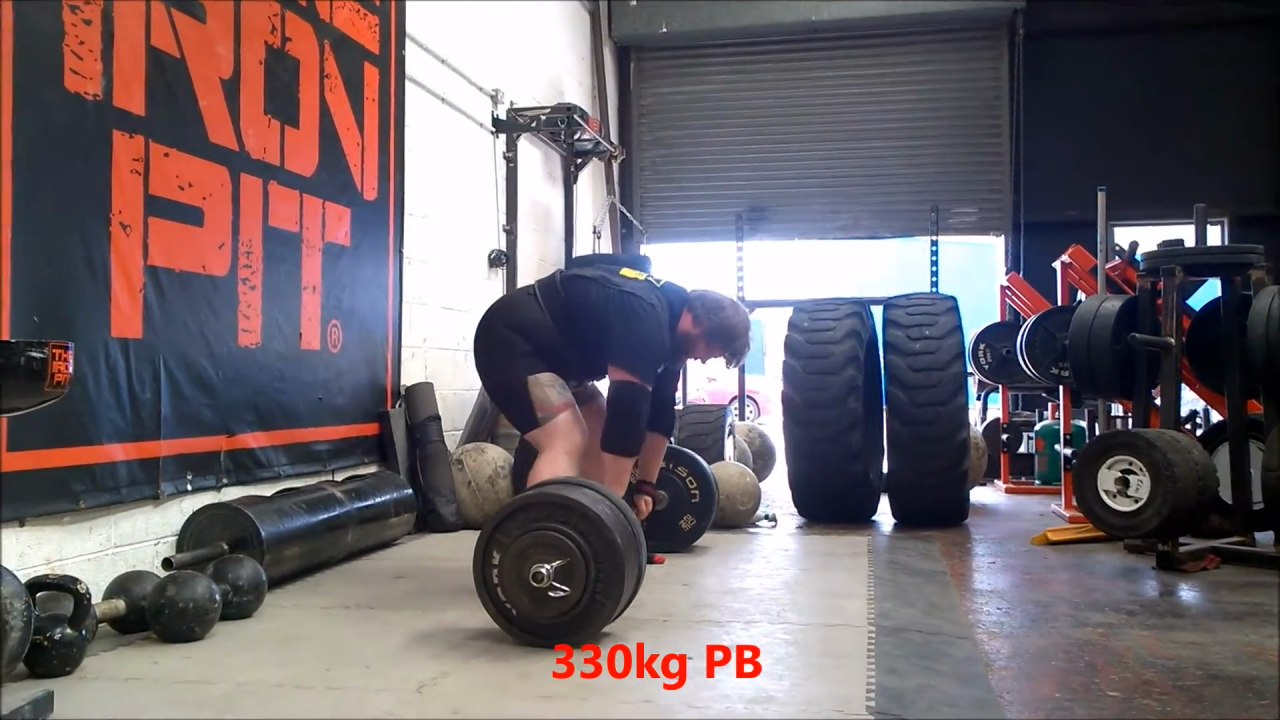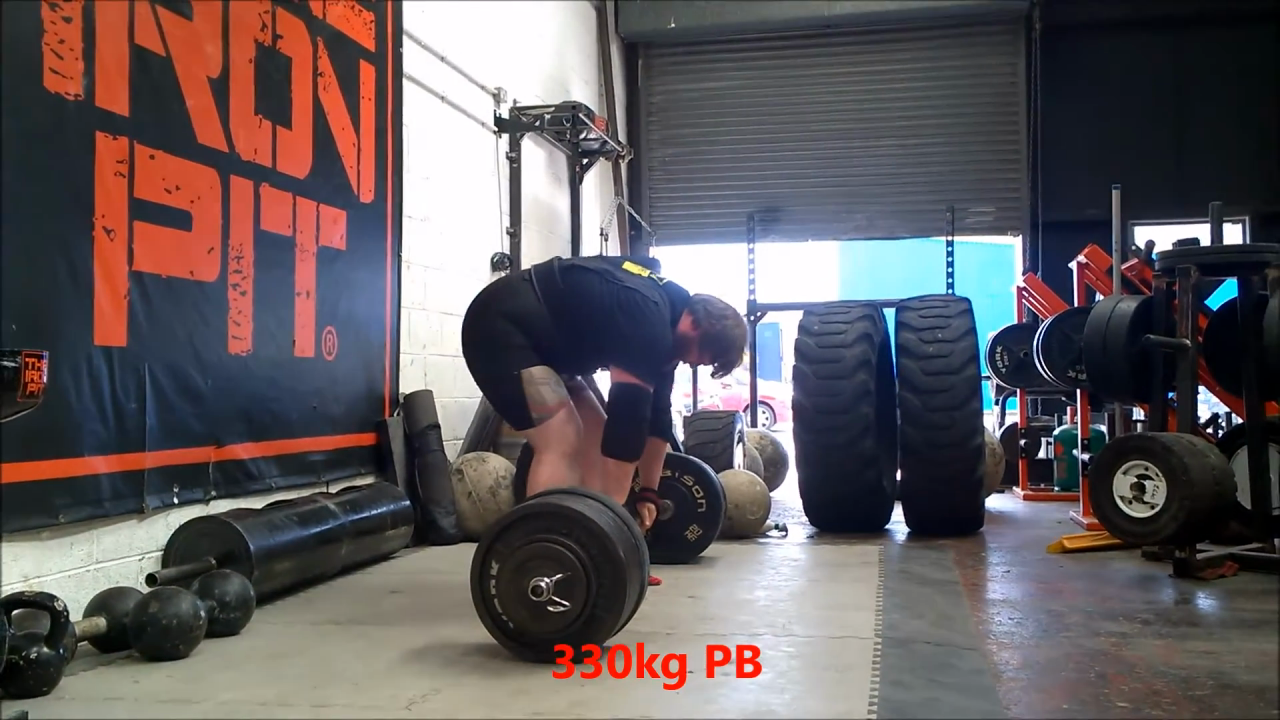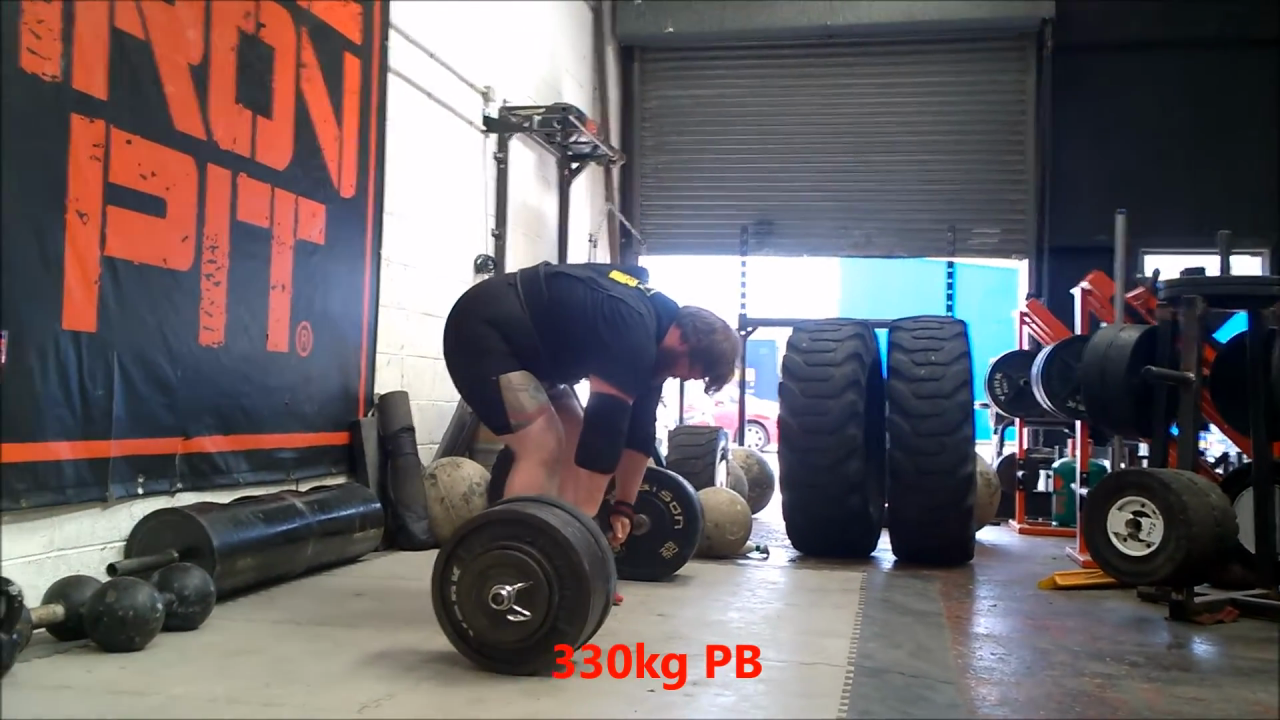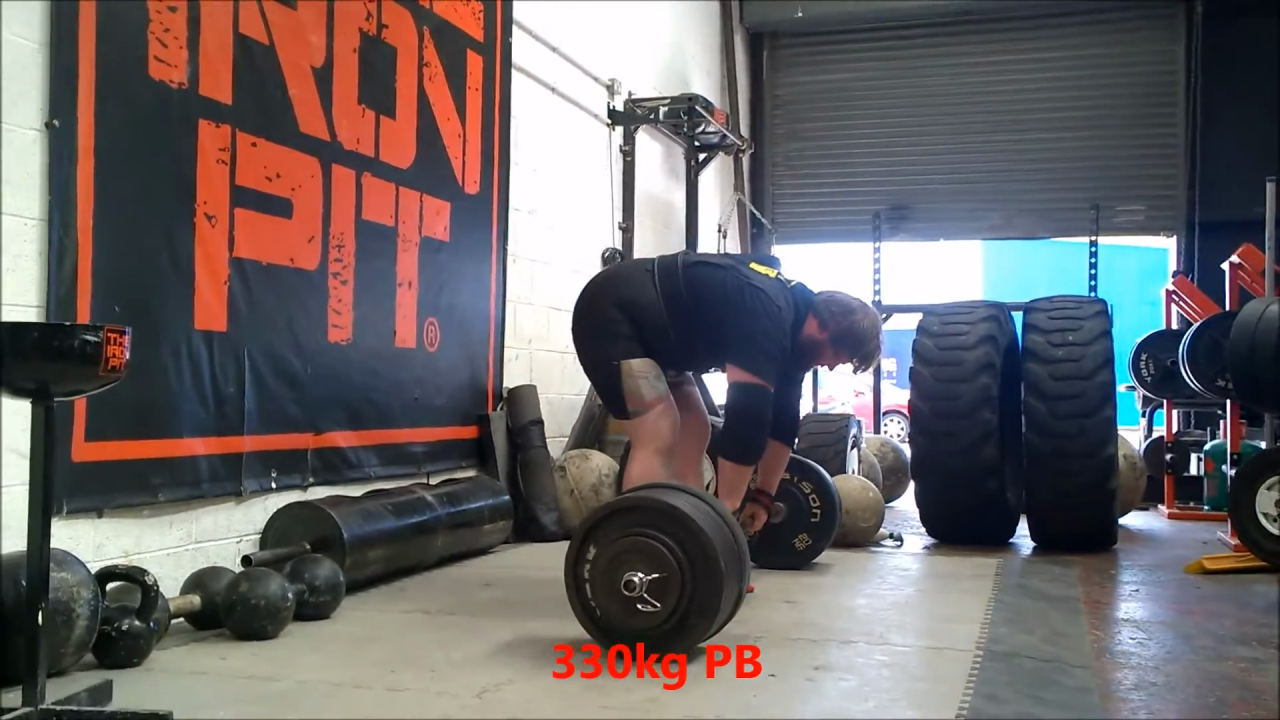
dt=1s
person 1, frame 1
left shoulder: (669, 326)
right shoulder: (645, 319)
left elbow: (660, 407)
right elbow: (627, 410)
left wrist: (646, 483)
right hip: (512, 339)
left knee: (601, 435)
right knee: (566, 443)
person 1, frame 2
left shoulder: (666, 316)
right shoulder: (648, 321)
left elbow: (655, 410)
right elbow: (628, 414)
left wrist: (648, 493)
left hip: (538, 337)
right hip: (501, 328)
left knee: (593, 438)
right knee: (562, 442)
person 1, frame 3
left shoulder: (653, 331)
right shoulder: (632, 333)
left elbow: (639, 425)
right elbow: (605, 425)
left wrist: (624, 506)
left hip: (521, 342)
right hip: (483, 331)
left knee: (573, 444)
right knee: (543, 449)
person 1, frame 4
left shoulder: (791, 324)
right shoulder: (766, 319)
left elbow: (782, 416)
right elbow: (747, 415)
left wrist: (764, 495)
right wrist: (726, 510)
left hip: (652, 326)
right hip: (612, 315)
left knee: (694, 434)
right knee: (660, 437)
